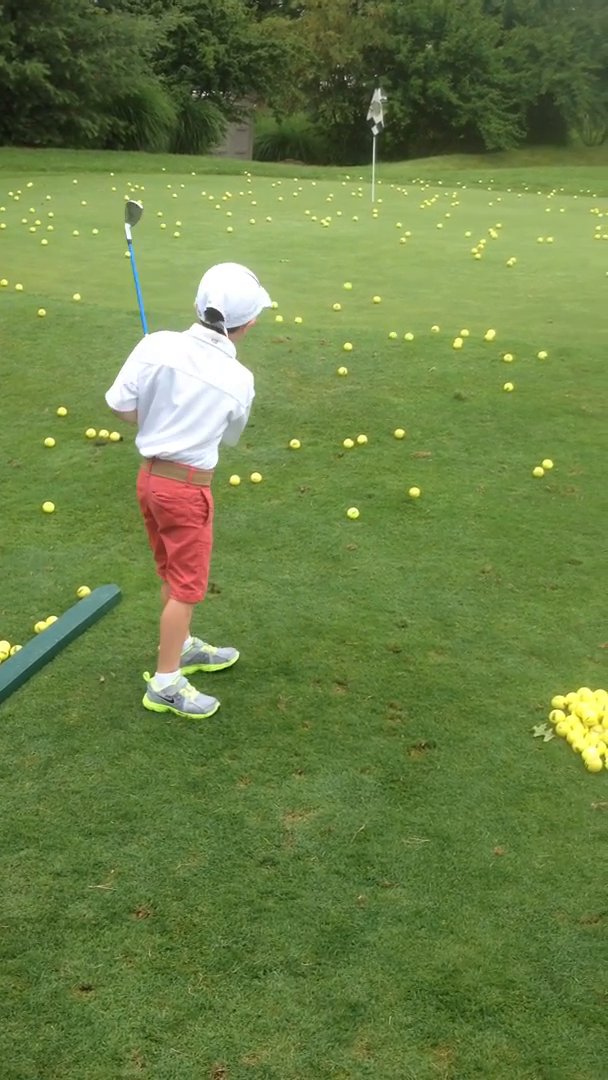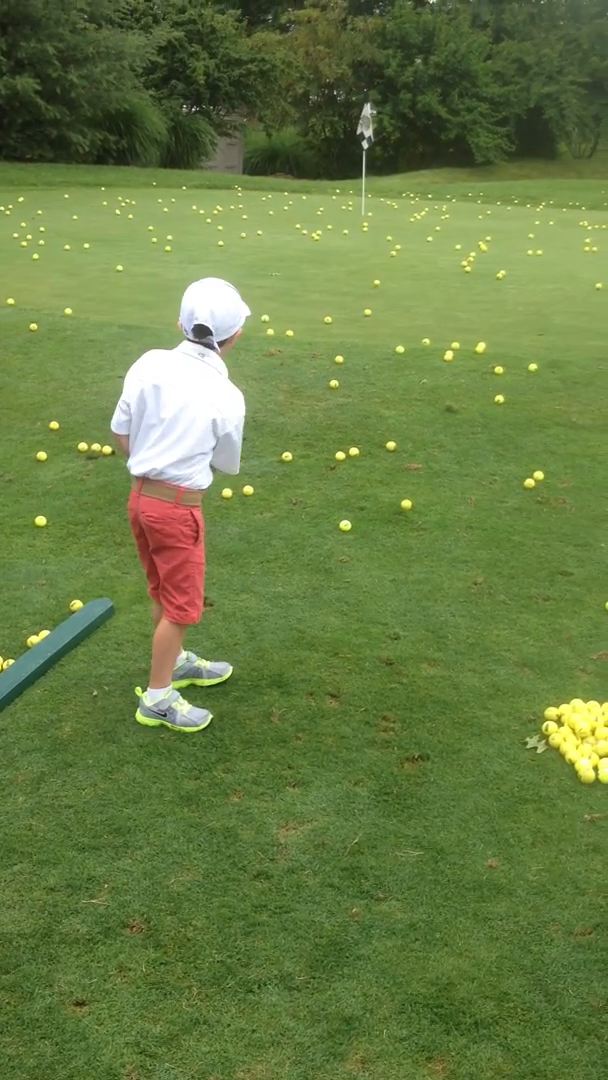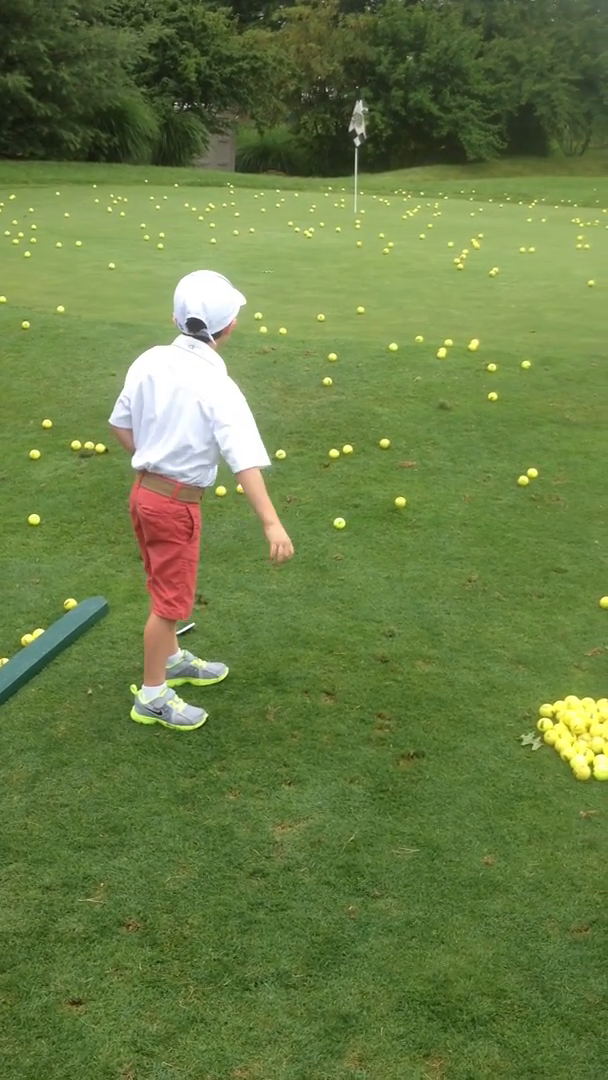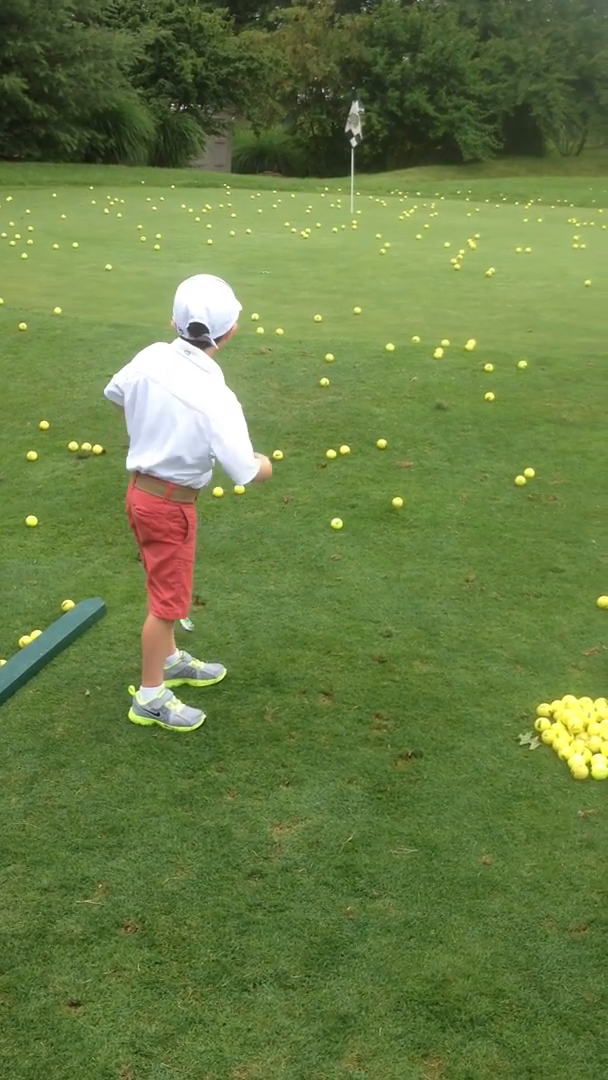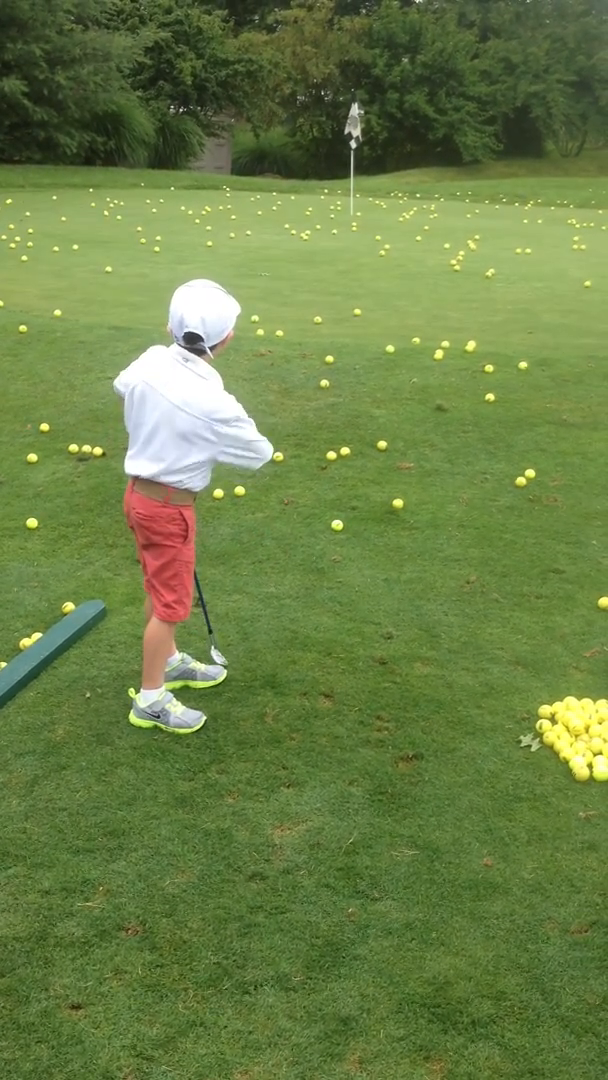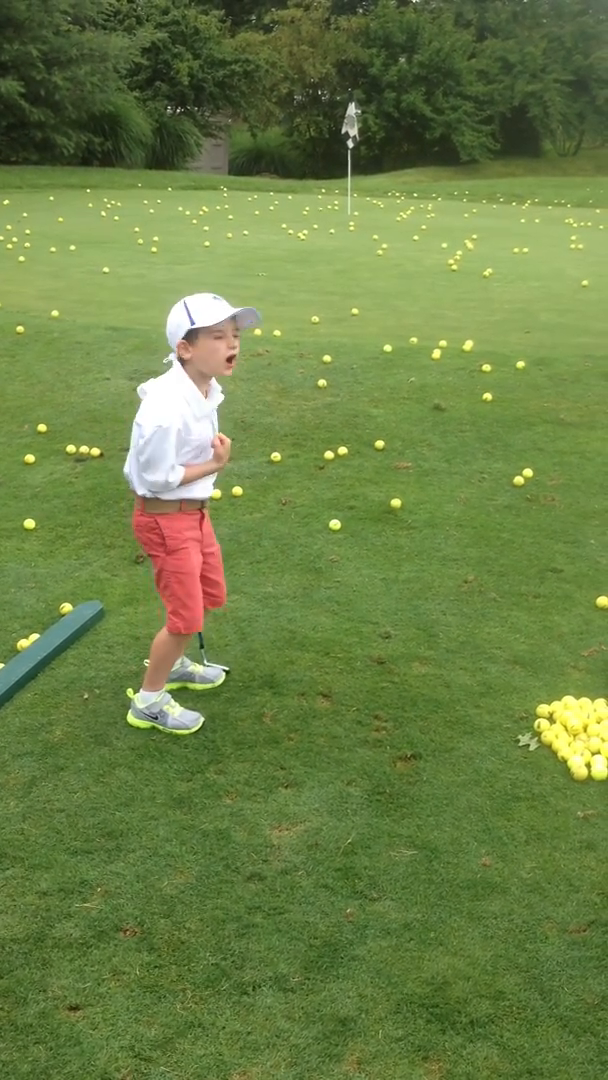
dt=0.4s
person 1, frame 1
left shoulder: (157, 346)
right shoulder: (239, 381)
left elbow: (120, 404)
left hip: (150, 475)
right hip: (186, 487)
left knee: (173, 572)
right knee: (186, 583)
left ankle: (181, 647)
right ankle: (164, 683)
person 1, frame 2
left shoulder: (149, 365)
right shoulder: (226, 397)
left elbow: (121, 431)
right elbow: (225, 464)
left hip: (141, 495)
right hip: (177, 506)
left knee: (165, 593)
right knee: (181, 604)
left ankle: (176, 662)
right ankle: (157, 697)
person 1, frame 3
left shoulder: (149, 362)
right shoulder: (216, 387)
left elbow: (121, 426)
right elbow: (244, 460)
right wrist: (271, 523)
left hip: (144, 490)
right hip: (176, 502)
left knee: (164, 587)
right knee: (169, 599)
left ankle: (170, 659)
right ankle: (152, 696)
person 1, frame 4
left shoulder: (148, 359)
right shoulder: (214, 396)
left elbow: (116, 394)
right elbow: (243, 472)
right wrist: (264, 466)
left hip: (139, 488)
right hip: (170, 503)
left knee: (165, 587)
right knee: (168, 598)
left ankle: (169, 660)
right ankle: (150, 696)
person 1, frame 5
left shoulder: (150, 361)
right shoulder: (212, 404)
left elbow: (124, 388)
right elbow: (260, 453)
right wrist: (232, 434)
left hip: (139, 491)
right hip: (168, 505)
left knee: (162, 590)
right knee: (169, 602)
left ankle: (168, 661)
right ankle: (150, 699)
person 1, frame 6
left shoulder: (202, 387)
right shoulder: (165, 413)
right elbow: (151, 479)
right wrist: (213, 465)
left hip: (192, 512)
right hip: (165, 518)
left knee: (208, 595)
right knee: (184, 615)
left ankle: (173, 663)
right ankle: (149, 699)
